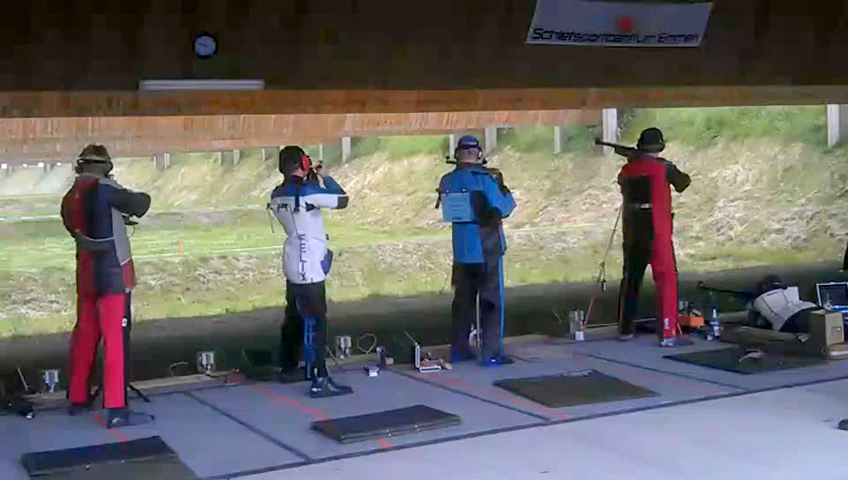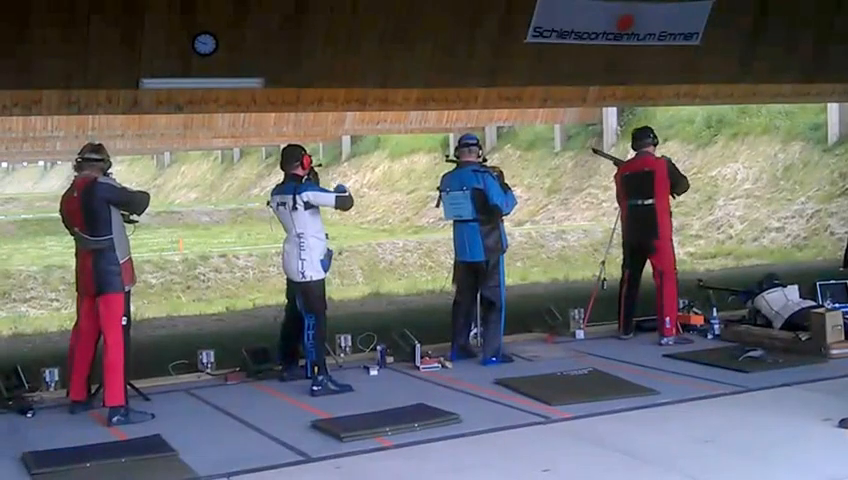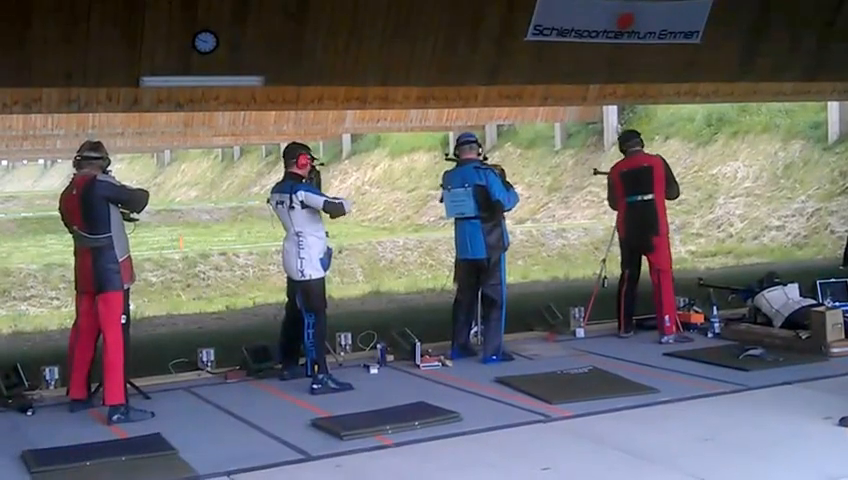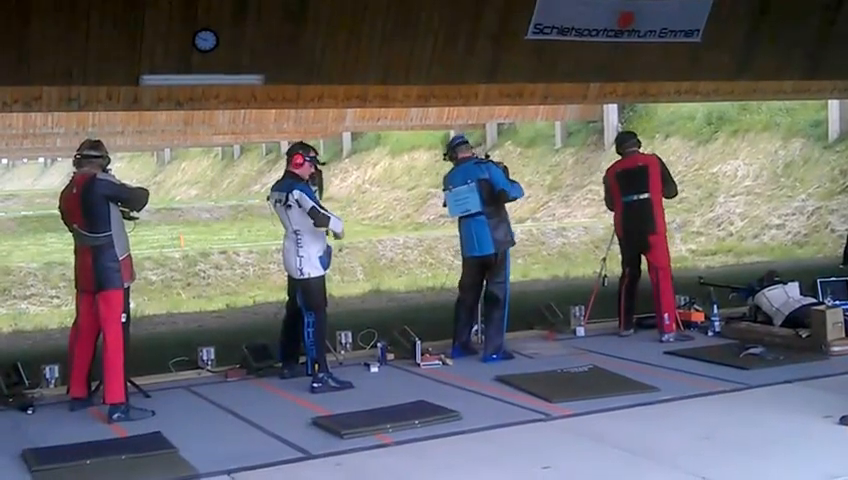
dt=0.5s
person 1, frame 1
left shoulder: (69, 198)
right shoulder: (102, 188)
left elbow: (78, 229)
right elbow: (141, 202)
right wrist: (128, 209)
left hip: (87, 273)
right hip: (112, 271)
left knee: (84, 335)
right knee: (115, 338)
left ankle: (78, 398)
right ankle: (117, 410)
person 1, frame 2
left shoulder: (68, 196)
right shoulder: (100, 186)
right elbow: (140, 201)
right wrist: (127, 208)
left hip: (85, 271)
right hip: (110, 269)
left knee: (84, 333)
right knee: (114, 336)
left ankle: (78, 397)
right ankle: (116, 408)
person 1, frame 3
left shoulder: (67, 194)
right shoulder: (99, 184)
right elbow: (139, 198)
left wrist: (114, 212)
right wrist: (127, 205)
left hip: (84, 270)
right hip: (109, 268)
left knee: (83, 331)
right knee: (113, 334)
left ankle: (78, 396)
right ankle: (116, 406)
person 1, frame 4
left shoulder: (67, 193)
right shoulder: (99, 182)
right elbow: (139, 196)
left wrist: (115, 211)
right wrist: (127, 205)
left hip: (85, 268)
right hip: (110, 265)
left knee: (84, 330)
right knee: (114, 332)
left ankle: (78, 394)
right ankle: (117, 405)
person 2, frame 1
left shoulder: (277, 195)
right shoulder: (307, 191)
right elbow: (342, 200)
right wrist: (324, 178)
left hip: (293, 263)
right hip: (309, 265)
left knee: (294, 317)
right knee: (315, 321)
left ankle: (288, 368)
right ankle: (320, 380)
person 2, frame 2
left shoulder: (277, 193)
right shoulder: (305, 190)
right elbow: (346, 202)
right wrist: (340, 187)
left hip: (294, 261)
right hip: (308, 263)
left knee: (294, 315)
right knee: (315, 319)
left ankle: (288, 366)
right ankle: (320, 378)
person 2, frame 3
left shoulder: (277, 191)
right shoulder: (302, 189)
right elbow: (334, 209)
right wrist: (344, 203)
left hip: (294, 259)
right hip: (308, 262)
left knee: (294, 313)
right knee: (315, 318)
left ankle: (289, 365)
right ankle: (320, 377)
person 2, frame 4
left shoulder: (277, 189)
right shoulder: (298, 188)
right elbow: (319, 217)
left wrist: (310, 184)
right wrist: (338, 227)
left hip: (294, 258)
right hip: (308, 260)
left knee: (295, 311)
right knee: (315, 316)
left ankle: (289, 364)
right ankle: (320, 376)
person 3, frame 1
left shoulder: (447, 181)
right shoulder: (484, 177)
right elbow: (502, 209)
right wrist: (505, 191)
left hip: (461, 249)
right hip: (487, 248)
left knee: (463, 298)
right knee: (492, 300)
left ankle: (459, 349)
right ankle: (492, 353)
person 3, frame 2
left shoulder: (447, 180)
right shoulder: (485, 175)
right elbow: (502, 207)
right wrist: (506, 188)
left hip: (463, 248)
right hip: (488, 246)
left knee: (464, 297)
right knee: (493, 299)
left ankle: (459, 348)
right ankle: (492, 352)
person 3, frame 3
left shoulder: (448, 177)
right shoulder: (486, 172)
right elbow: (505, 203)
right wrist: (508, 186)
left hip: (464, 246)
right hip: (490, 244)
left knee: (465, 294)
right knee: (494, 296)
left ankle: (460, 346)
right ankle: (493, 351)
person 3, frame 4
left shoulder: (449, 179)
right shoulder: (486, 167)
right elbow: (508, 193)
right wrist: (512, 183)
left hip: (470, 244)
right hip: (494, 241)
left knee: (468, 293)
right knee: (497, 293)
left ankle: (460, 345)
right ankle: (493, 349)
person 4, frame 1
left shoulder: (626, 170)
right shoulder: (663, 168)
right elbow: (683, 182)
left hip: (632, 235)
right hip: (657, 235)
left knee: (630, 280)
right knee: (666, 281)
left ankle: (625, 330)
right ankle: (668, 334)
person 4, frame 2
left shoulder: (623, 170)
right shoulder: (663, 164)
right elbow: (682, 186)
left hip: (631, 234)
right hip: (657, 233)
left knee: (629, 279)
right knee: (666, 279)
left ankle: (625, 329)
right ankle: (667, 332)
person 4, frame 3
left shoulder: (616, 170)
right shoulder: (657, 162)
left elbow: (614, 203)
right elbow: (673, 192)
left hip: (628, 231)
right hip: (654, 229)
left knee: (628, 276)
right knee: (662, 277)
left ankle: (625, 327)
right ankle: (667, 331)
person 4, frame 4
left shoulder: (612, 171)
right shoulder: (654, 161)
left elbow: (610, 204)
right elbow: (671, 191)
left hip: (626, 230)
right hip: (651, 228)
left knee: (629, 274)
right knee: (660, 275)
left ankle: (625, 326)
right ankle: (667, 329)
